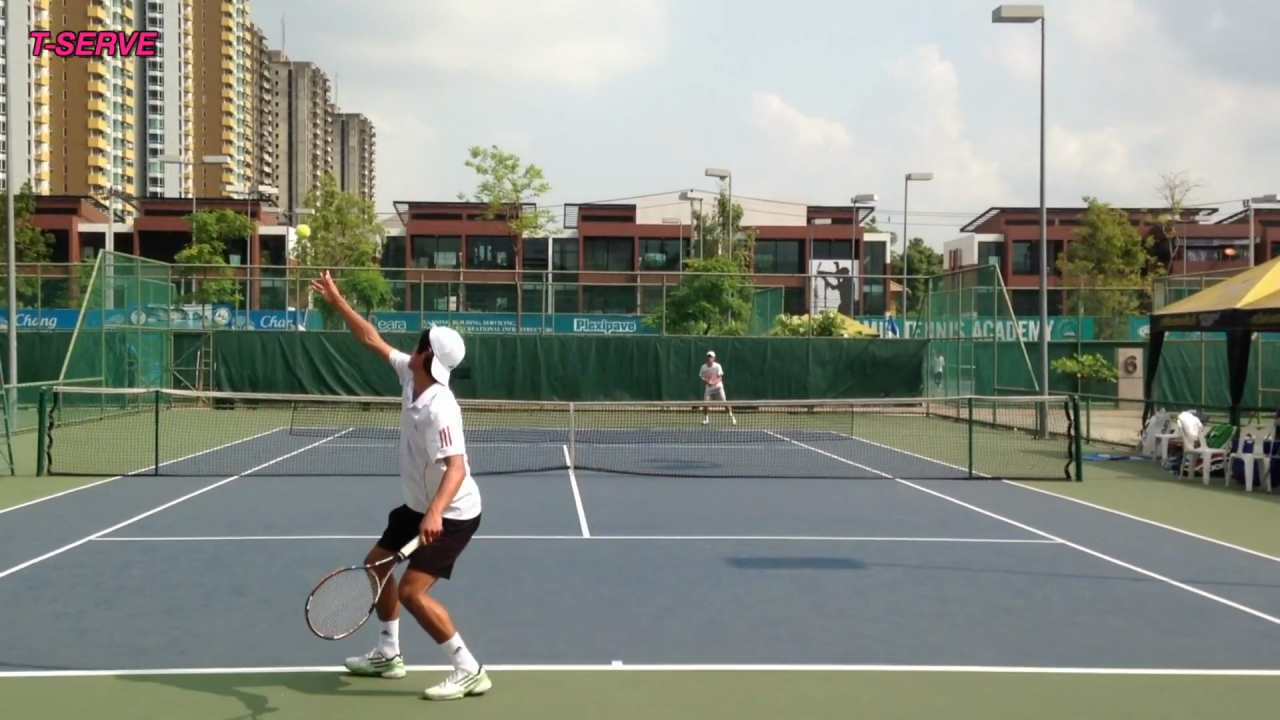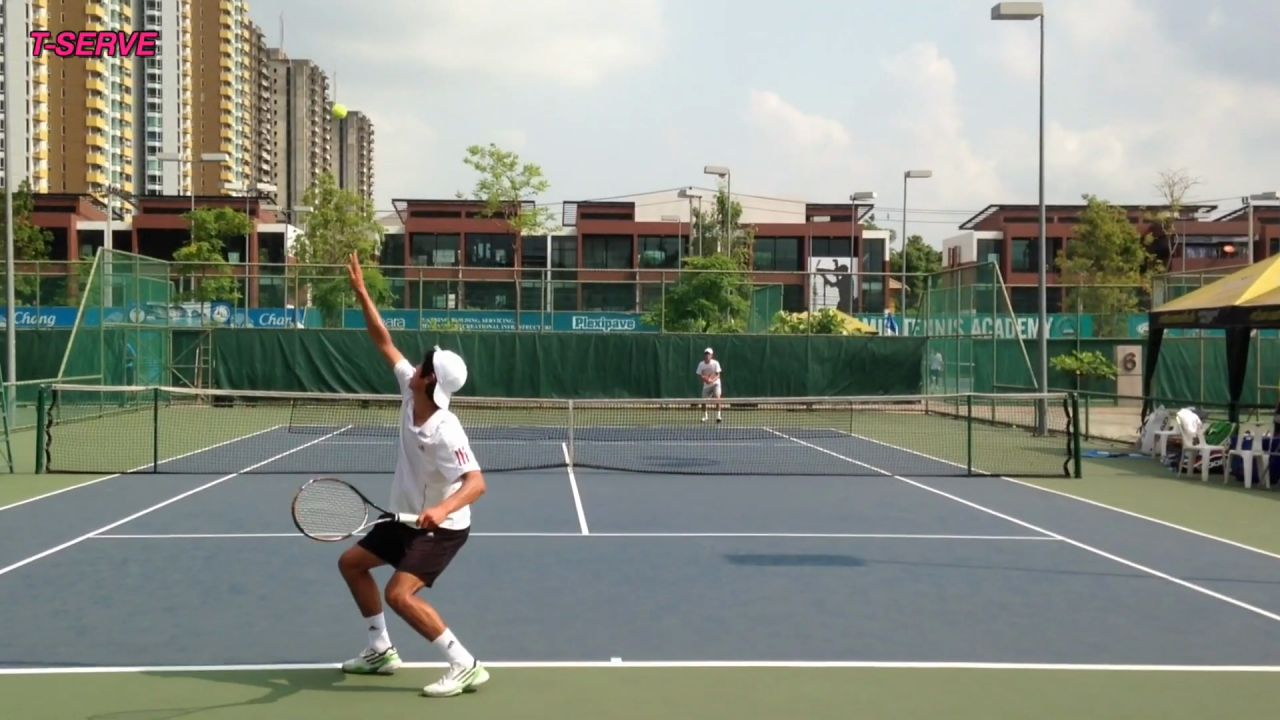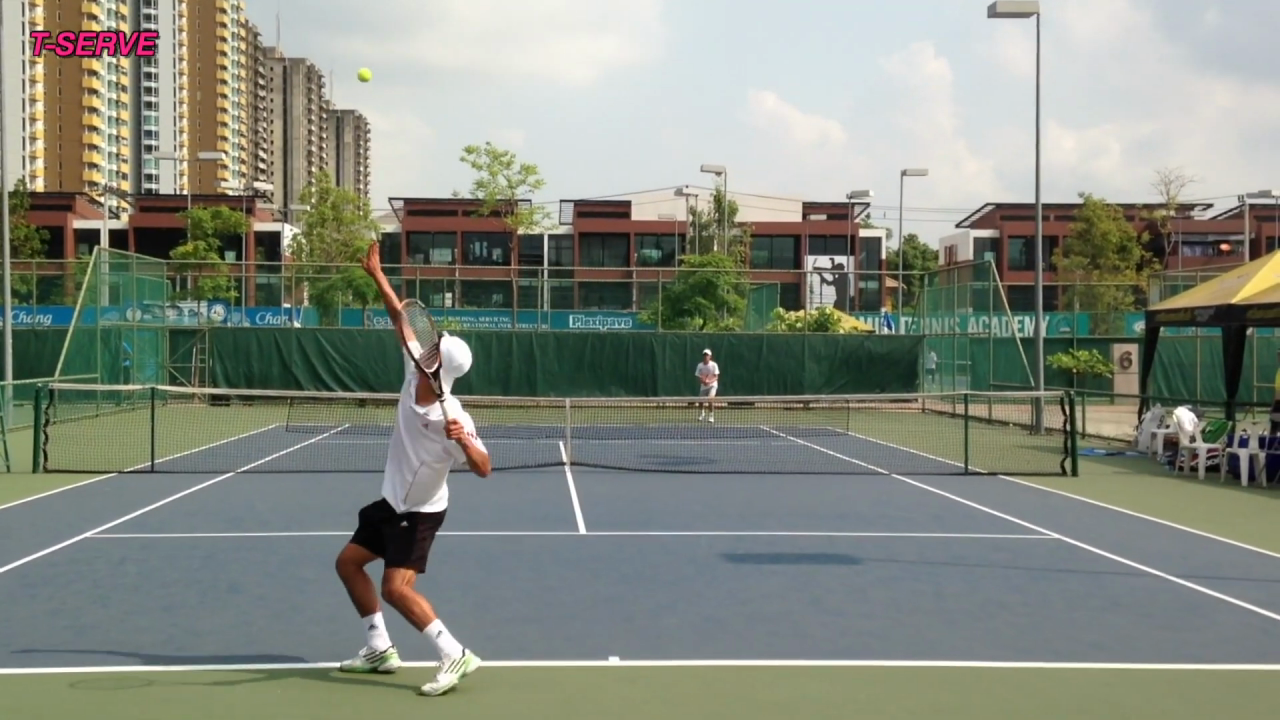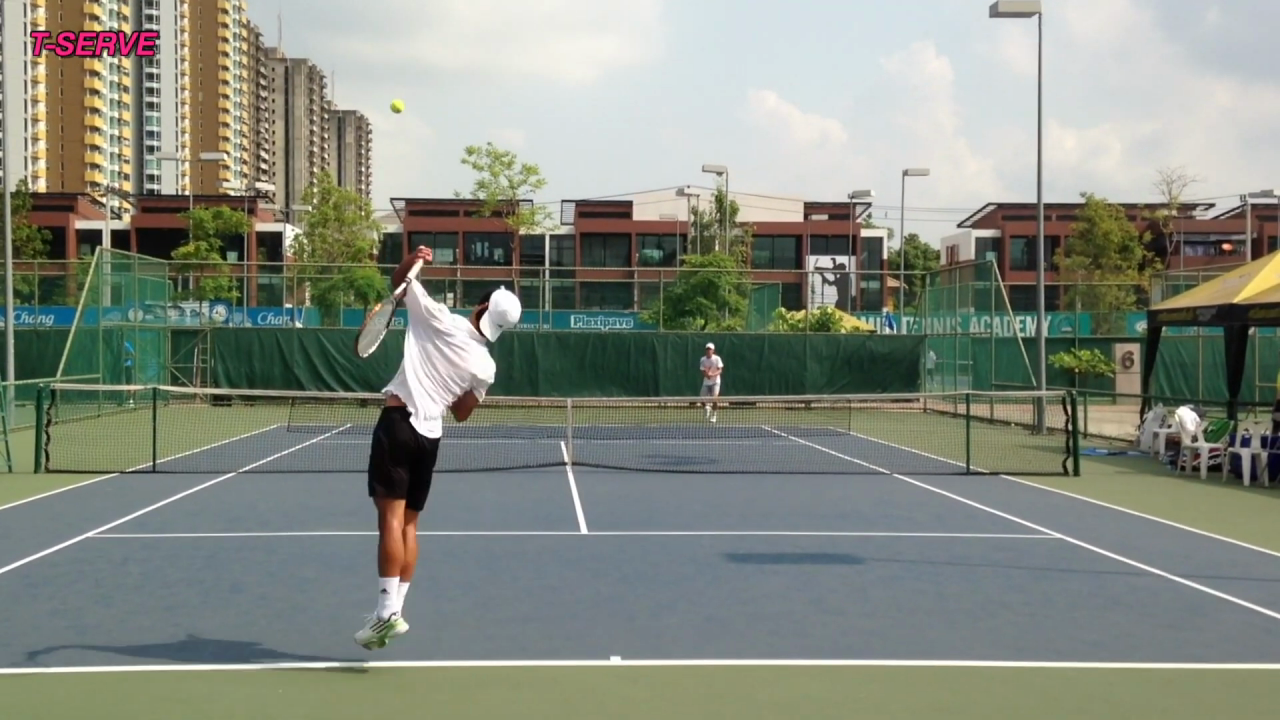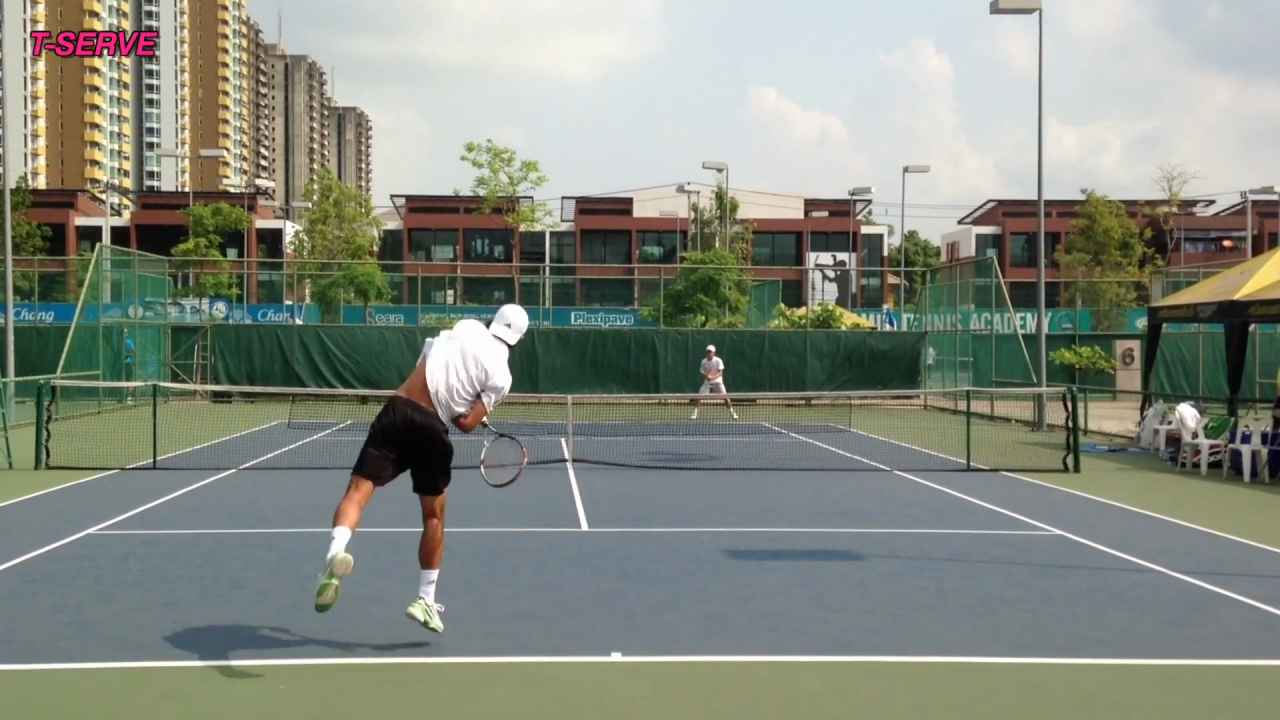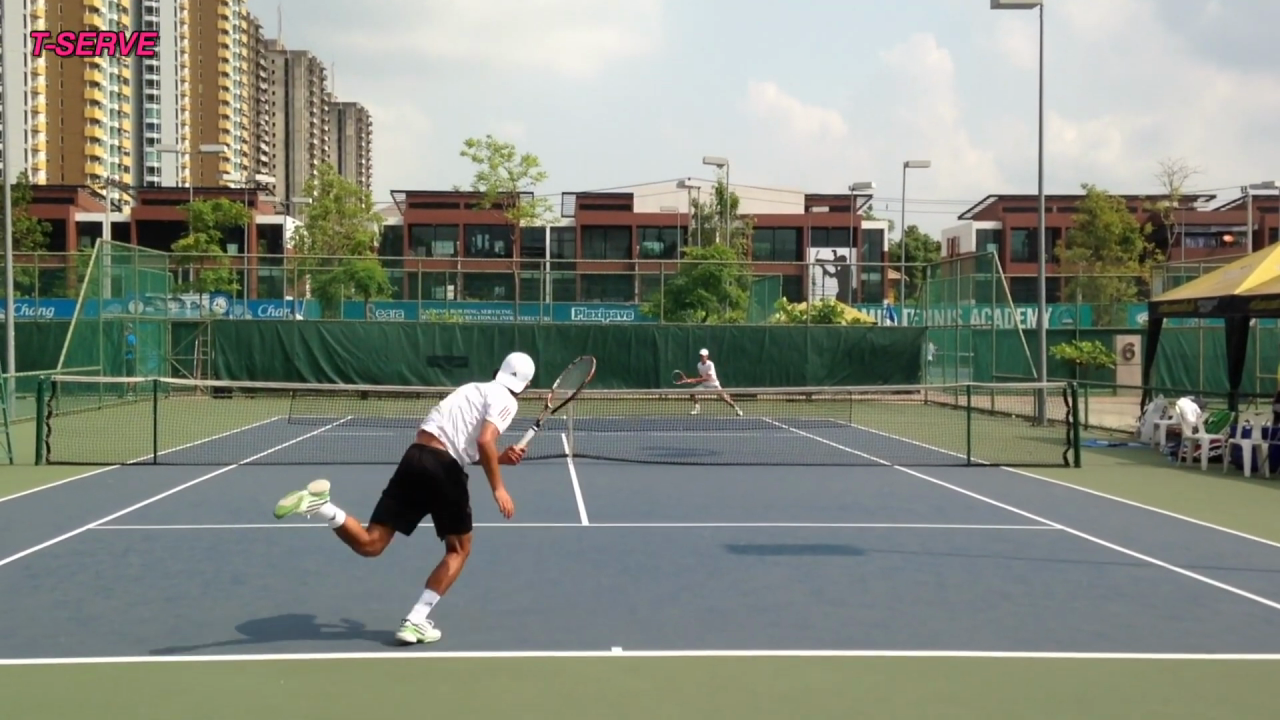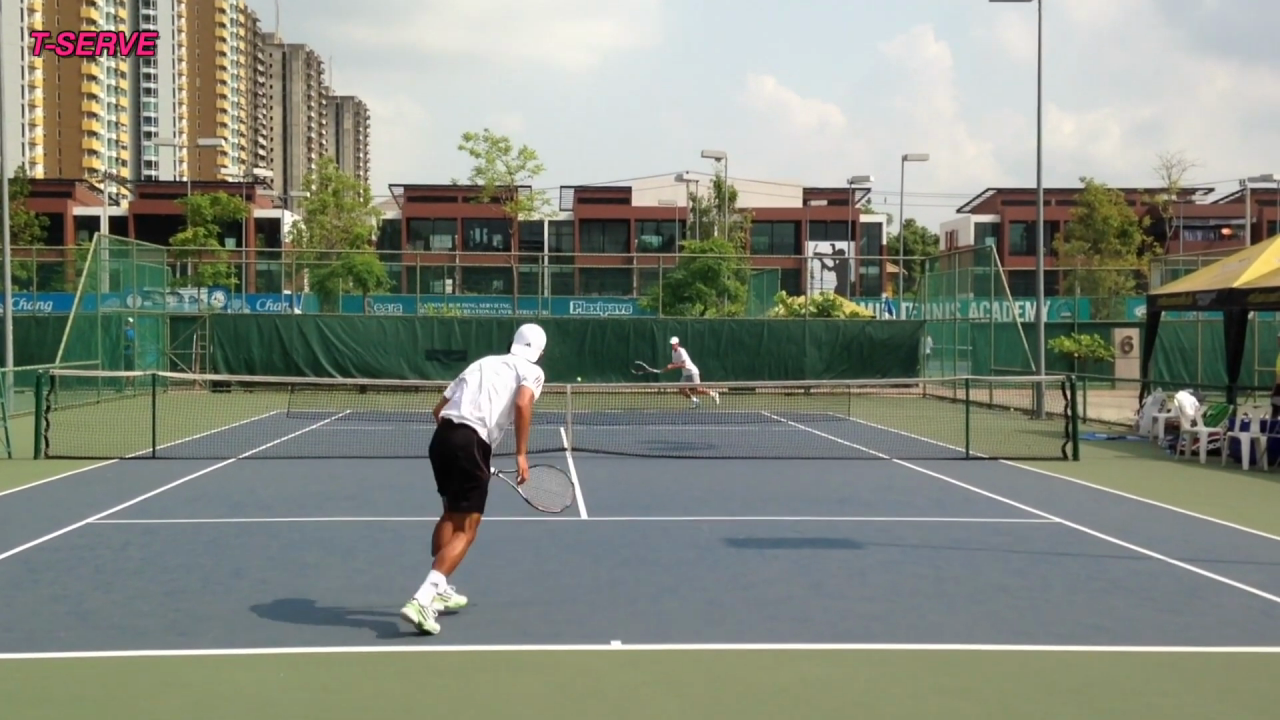
dt=0.2s
person 1, frame 1
left shoulder: (439, 412)
right shoulder: (412, 377)
left elbow: (456, 471)
right elbow: (372, 338)
left wrist: (434, 515)
right wrist: (336, 300)
left hip: (454, 516)
right hip: (418, 508)
left knee: (411, 591)
right knee: (379, 565)
left ankle: (469, 671)
right ankle: (387, 655)
person 1, frame 2
left shoulder: (446, 433)
right shoulder: (412, 392)
left elbow: (477, 483)
right elbow: (383, 341)
left wrist: (444, 507)
right wrist: (361, 290)
left hip: (442, 528)
right hip: (405, 518)
left knee: (400, 594)
right knee: (351, 563)
left ankle: (466, 665)
right ankle: (380, 650)
person 1, frame 3
left shoulder: (455, 420)
right shoulder: (421, 376)
left elbow: (484, 468)
right elbow: (401, 321)
left wrist: (464, 441)
right wrist: (377, 277)
left hip: (419, 514)
right hip: (391, 503)
left knee: (399, 585)
right knee: (347, 563)
left ankle: (456, 656)
right ankle: (380, 648)
person 1, frame 4
left shoulder: (442, 321)
right shoulder: (485, 366)
left elbow: (401, 285)
left wrist: (413, 260)
left hip: (396, 424)
right hip: (427, 437)
left knee: (390, 518)
right knee: (407, 523)
left ankle: (389, 613)
right ankle: (392, 608)
person 1, frame 5
left shoulder: (466, 328)
right shoulder: (500, 374)
right elbow: (467, 424)
left hip: (397, 412)
right hip: (430, 429)
left knee: (357, 491)
right knee: (433, 518)
left ankle: (336, 554)
right ankle: (425, 600)
person 1, frame 6
left shoulder: (472, 389)
right shoulder: (505, 401)
right elbow: (485, 442)
left wrist: (498, 458)
right wrist: (498, 488)
left hip: (414, 458)
right hip: (445, 469)
left knee: (368, 544)
right knee: (459, 549)
left ankle: (319, 503)
right ankle: (416, 621)
person 1, frame 7
left shoulder: (481, 363)
right shoulder: (531, 371)
left elbow: (440, 408)
right elbow: (522, 404)
right wrist: (521, 454)
left hip: (443, 437)
right hip: (472, 442)
left knee: (452, 513)
right knee: (465, 531)
left ankle: (440, 591)
right ankle: (421, 602)
